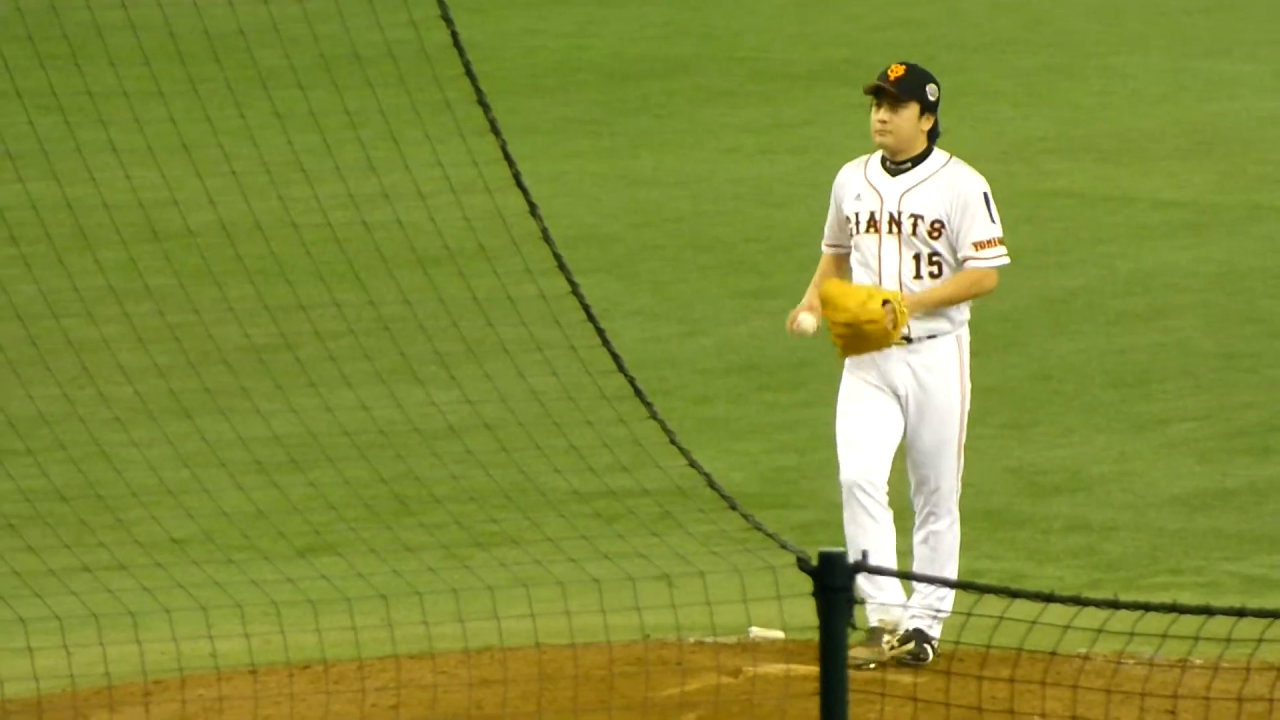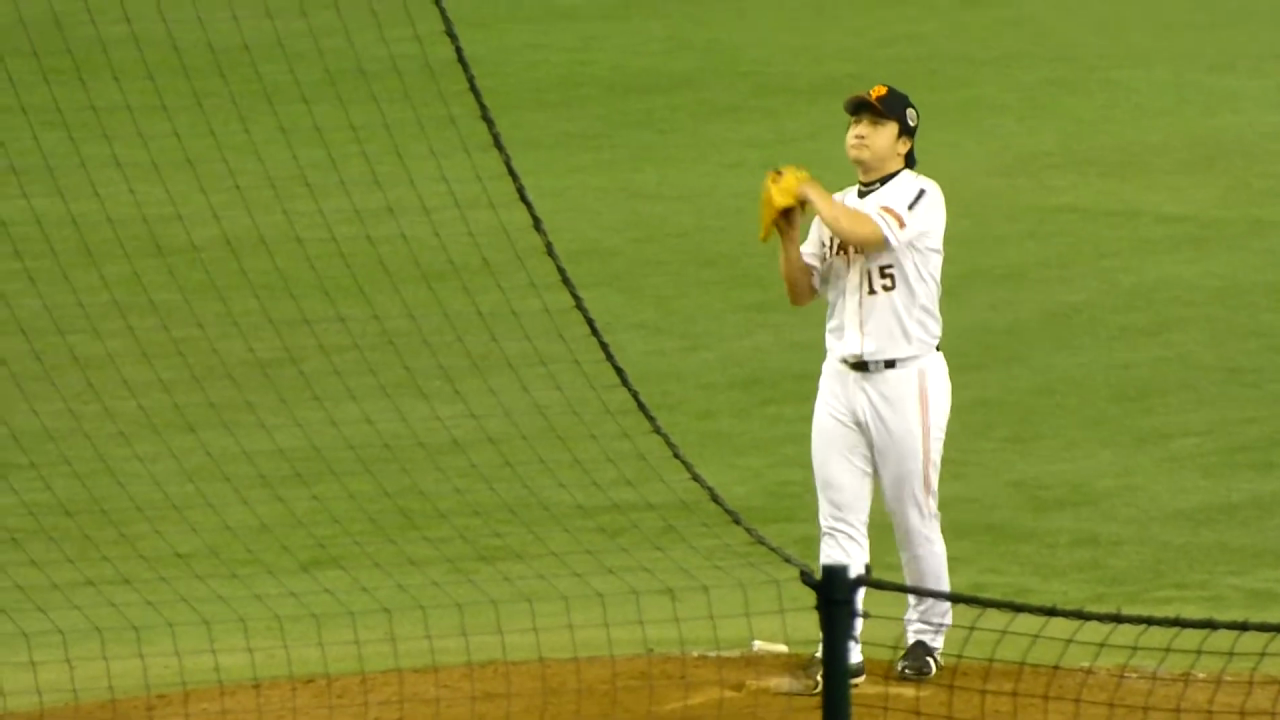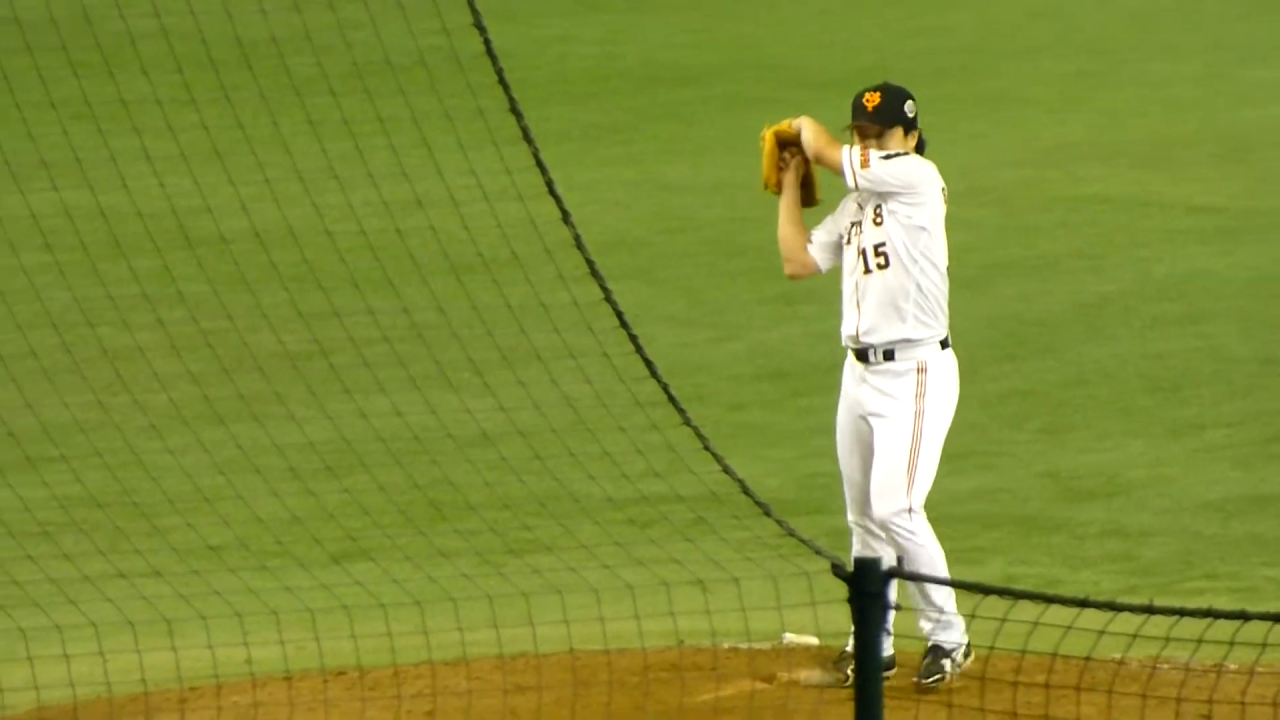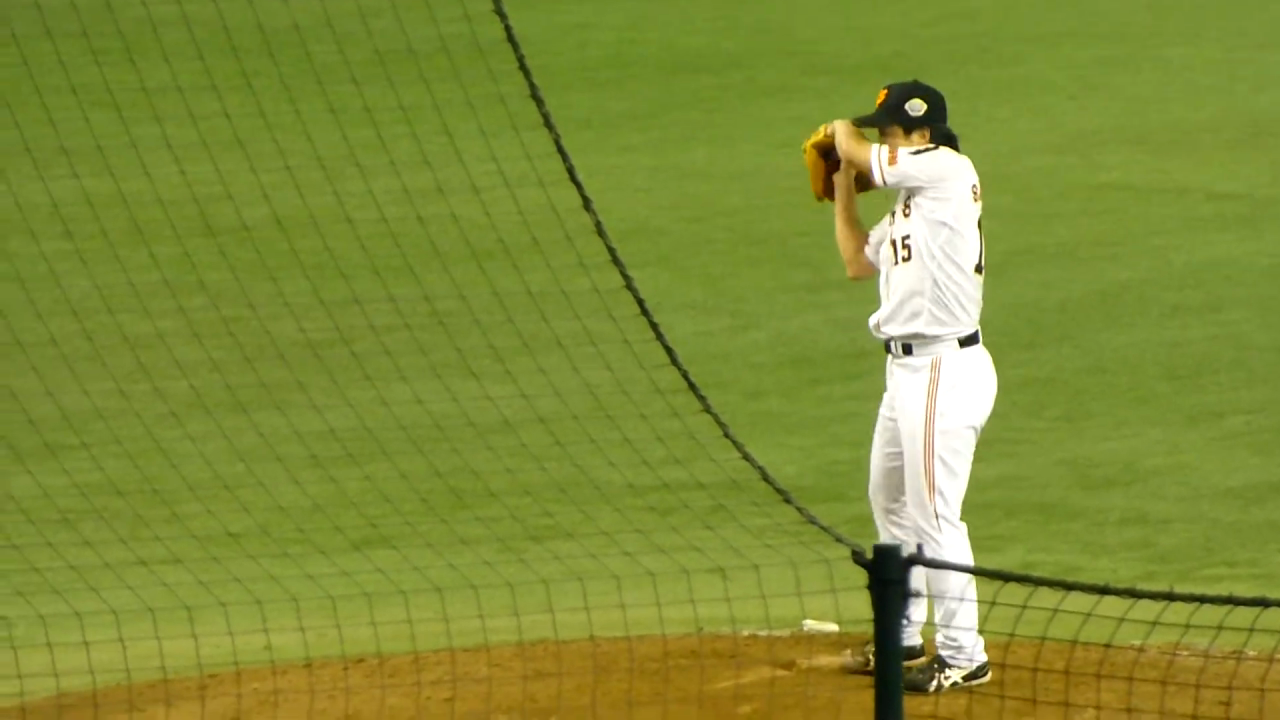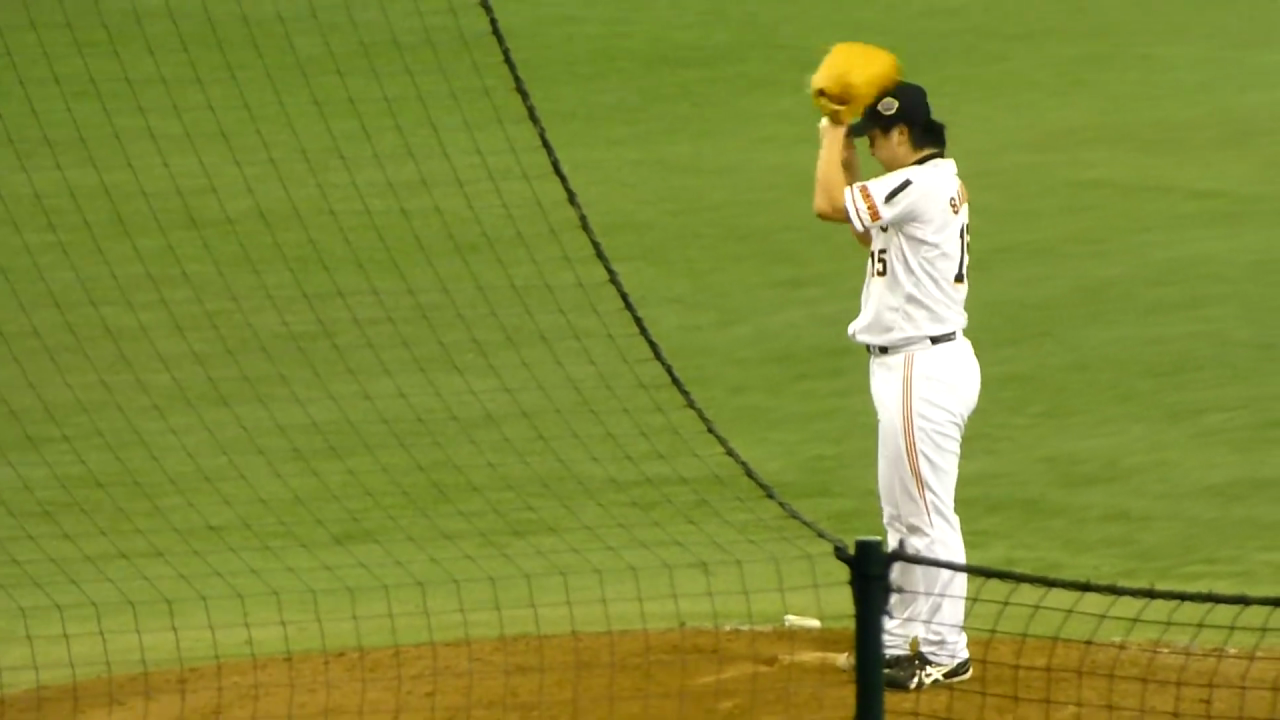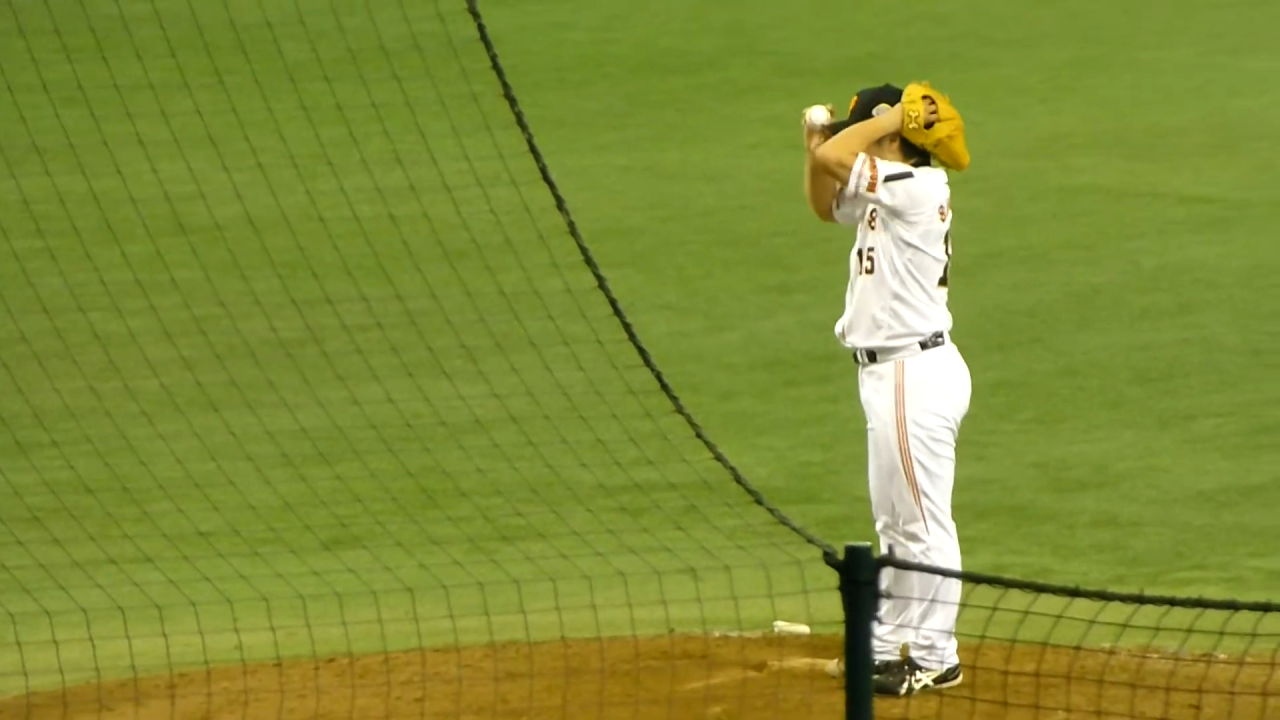
dt=0.4s
person 1, frame 1
left shoulder: (962, 183)
right shoulder: (851, 178)
left elbow: (987, 274)
right elbow: (835, 254)
left wrist: (910, 300)
right wrist: (812, 299)
left hip: (936, 355)
right hip: (868, 355)
left knee: (936, 498)
right knee: (858, 481)
left ankle: (925, 622)
right ankle: (882, 620)
person 1, frame 2
left shoulder: (921, 194)
right shoulder: (835, 209)
left elbow: (865, 232)
right elbow: (802, 292)
left wrist: (809, 190)
right wrist: (789, 238)
left hip: (908, 381)
right hip: (842, 380)
left knee: (914, 519)
right knee: (839, 523)
left ankle: (926, 636)
right ankle: (842, 652)
person 1, frame 3
left shoulder: (918, 177)
right shoulder: (856, 203)
left elbow: (824, 148)
right elbow: (796, 262)
left wrist: (804, 126)
right wrist: (790, 184)
left hip: (917, 374)
right hip: (860, 372)
left knee: (897, 510)
right knee: (866, 519)
left ankle: (947, 637)
right ankle: (872, 647)
person 1, frame 4
left shoulder: (943, 167)
right shoulder: (911, 199)
left elbow: (857, 154)
right elbow: (858, 264)
left wrist: (837, 131)
right wrist: (842, 194)
left hip: (945, 371)
right hip: (909, 369)
left knee: (933, 517)
right knee: (891, 502)
left ankle: (963, 654)
right ankle: (903, 634)
person 1, frame 5
left shoulder: (921, 185)
right shoulder: (923, 183)
left elbow: (826, 206)
right elbow: (866, 228)
left wrist: (833, 131)
right wrist: (844, 147)
left hip: (924, 370)
right hip: (910, 368)
left knee: (928, 516)
right knee: (903, 516)
left ankle: (947, 651)
right ankle: (900, 640)
person 1, frame 6
left shoulder: (916, 186)
right shoulder: (884, 190)
left elbow: (836, 157)
right elbow: (825, 204)
left wrist: (896, 114)
right wrist: (815, 151)
left hip: (914, 375)
right hip: (887, 373)
left knee: (924, 522)
right knee: (894, 522)
left ankle: (936, 657)
right ankle: (889, 644)
